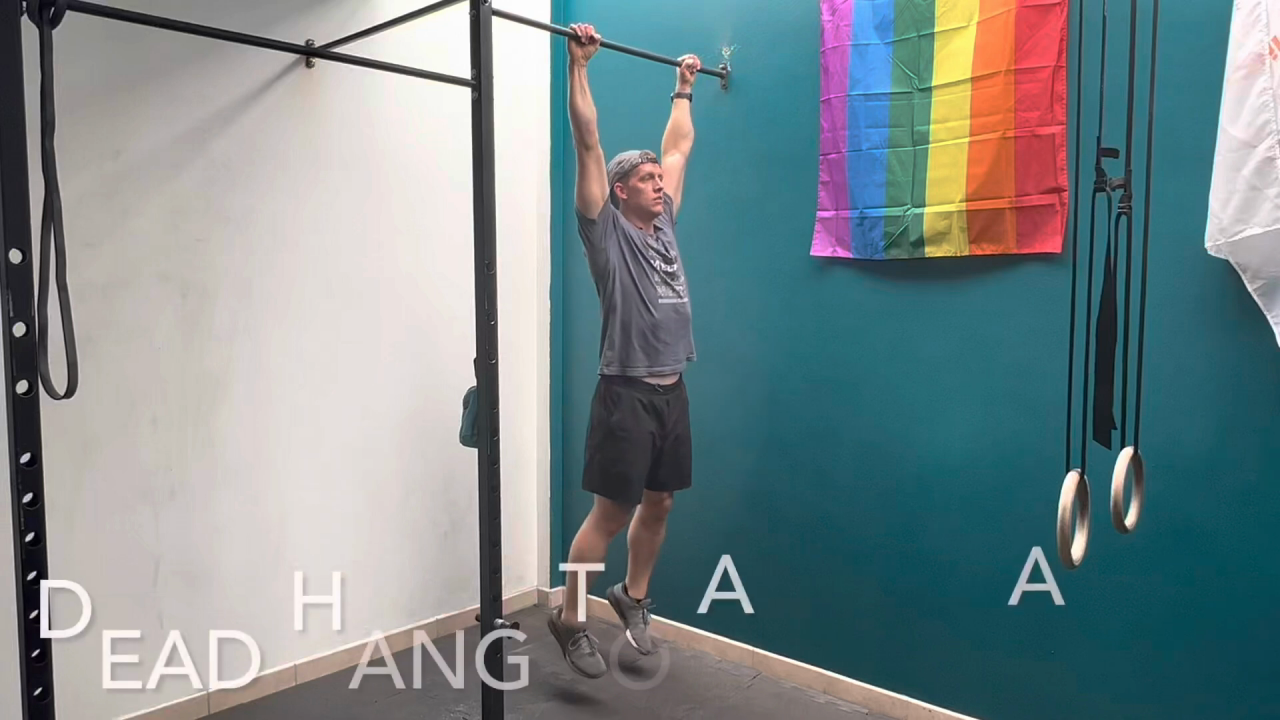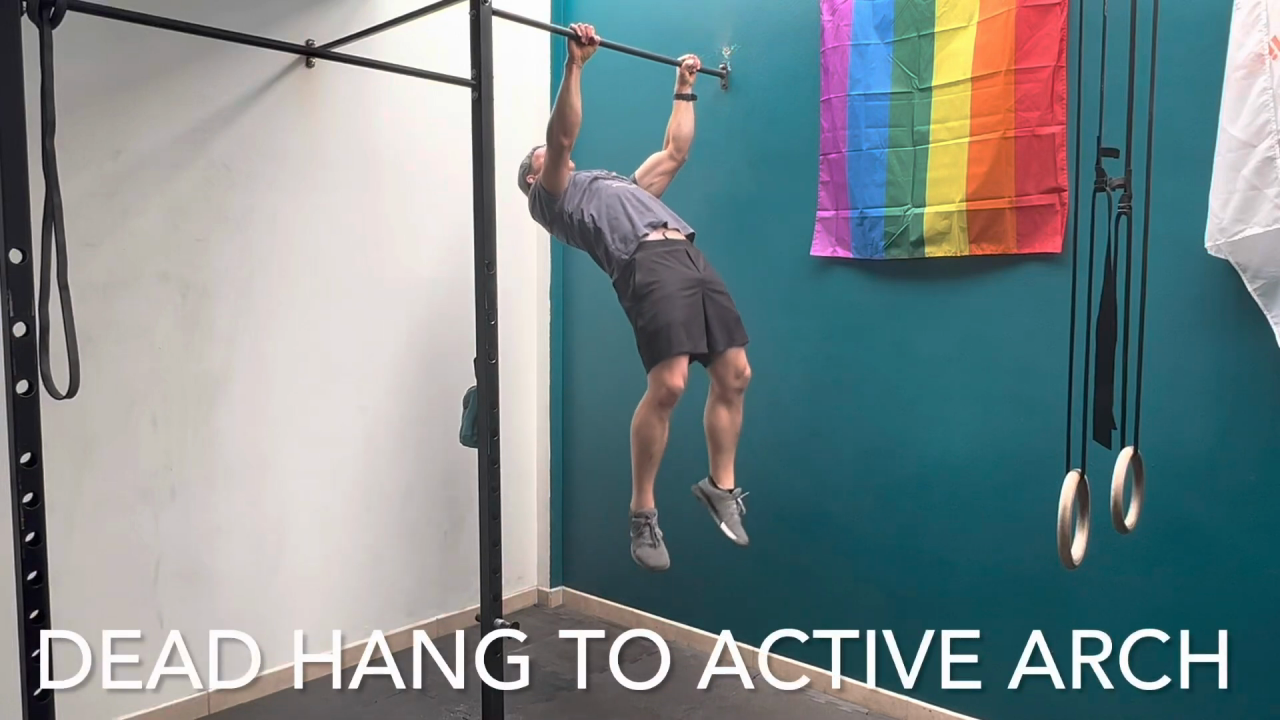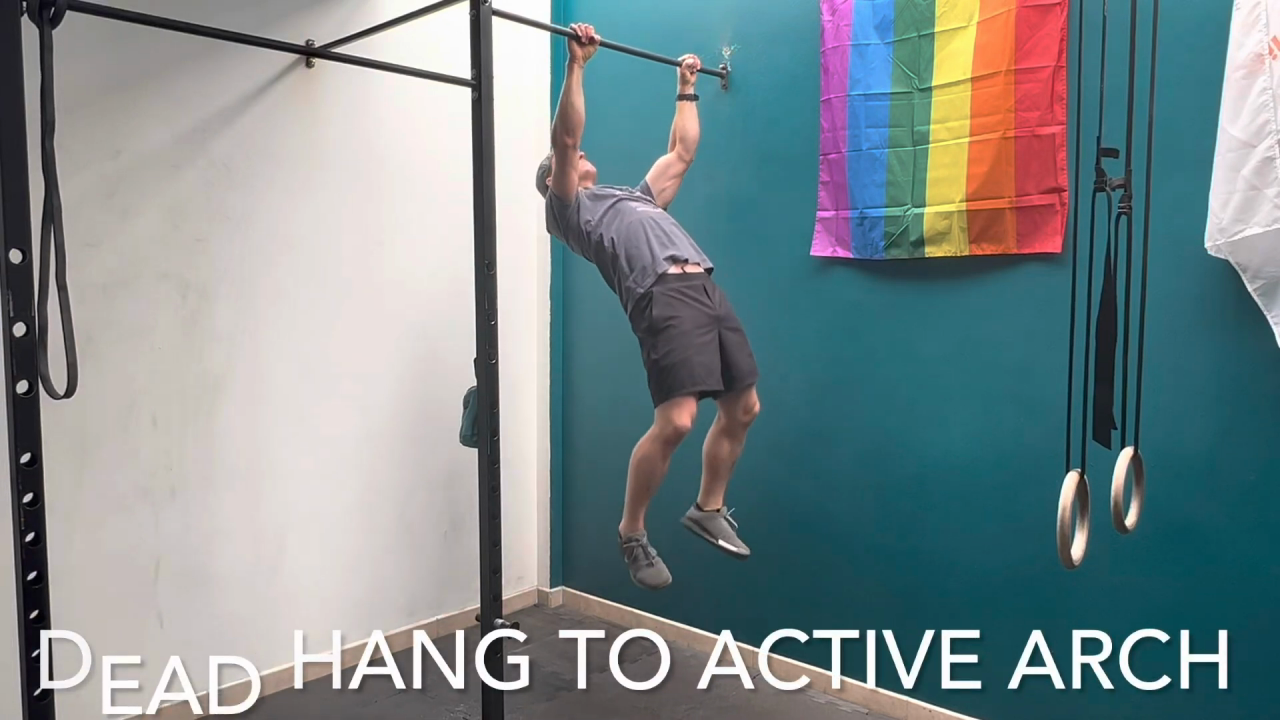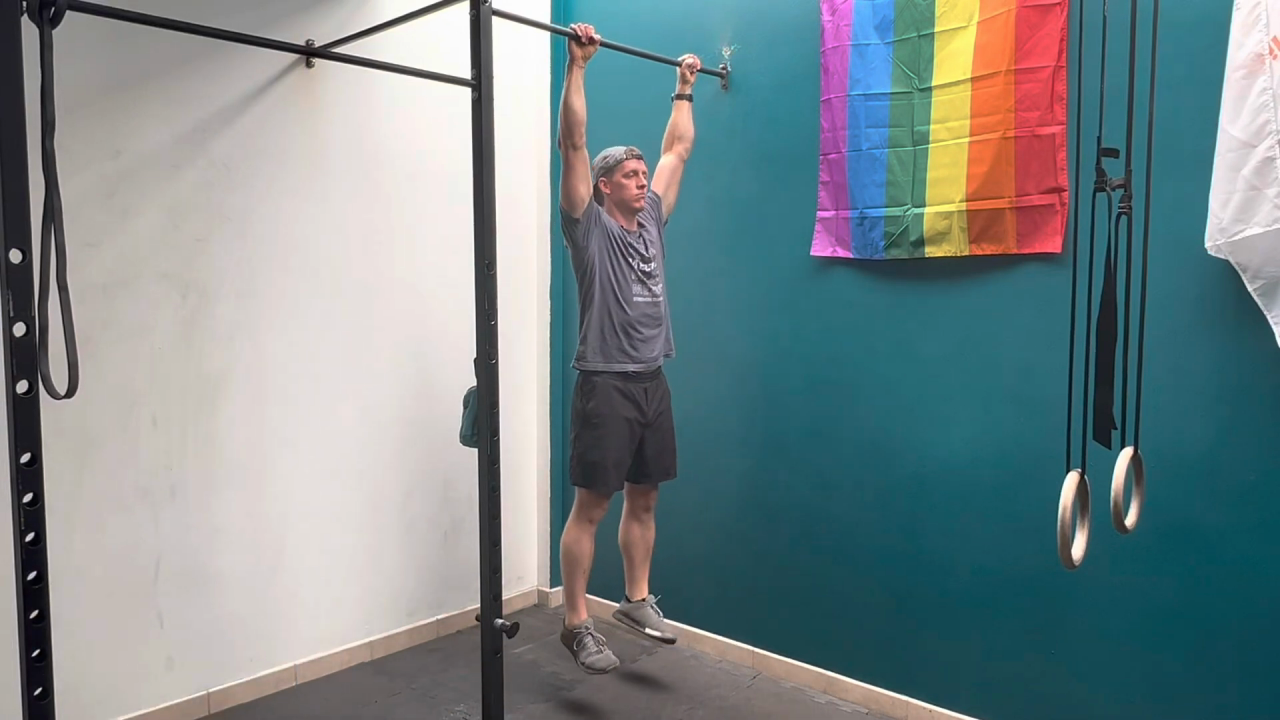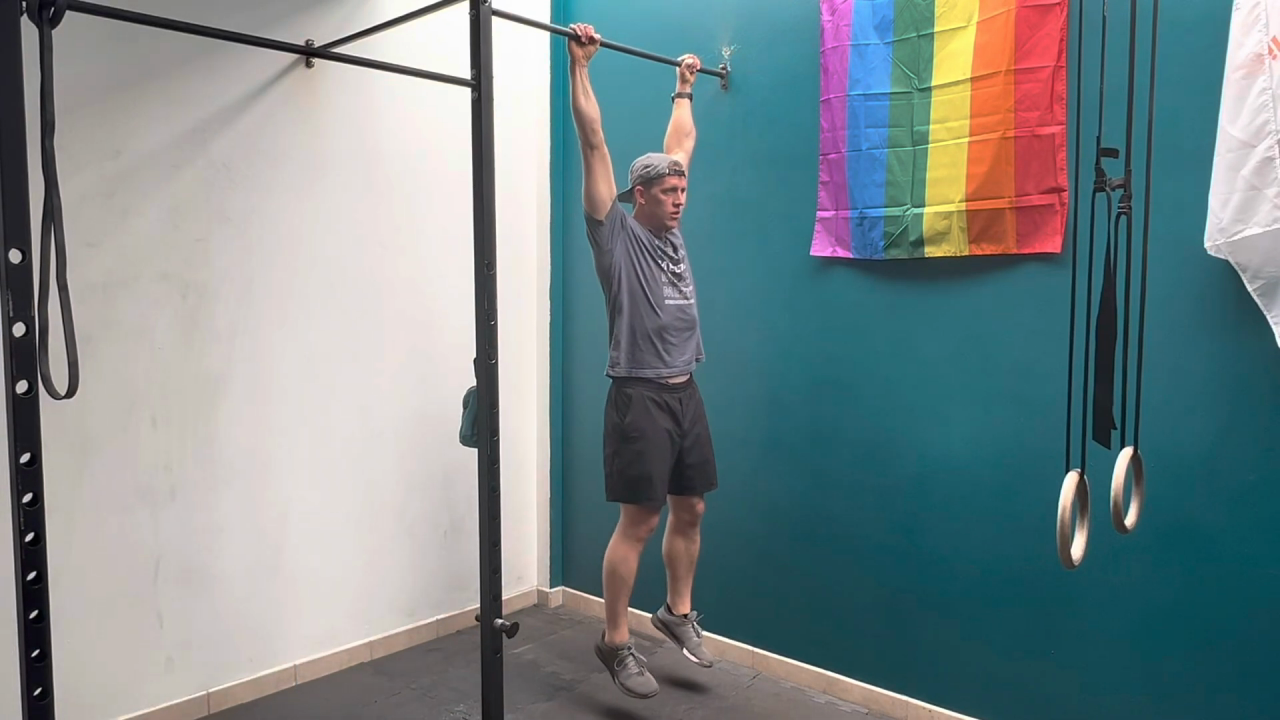
dt=1s
person 1, frame 1
left shoulder: (662, 225)
right shoulder: (605, 228)
left elbow: (678, 146)
right elbow: (588, 145)
left wrist: (684, 86)
right wrist: (579, 64)
left hip: (672, 392)
right hip: (627, 394)
left knee: (657, 506)
right knee: (609, 513)
left ankle: (633, 598)
right ankle: (571, 621)
person 1, frame 2
left shoulder: (619, 183)
right shoulder: (551, 199)
left elbow: (674, 151)
right elbow: (560, 137)
left wrist: (684, 87)
right wrist: (574, 63)
left hip: (691, 259)
right hip: (648, 264)
left knee: (734, 376)
right knee: (668, 385)
left ankle: (721, 486)
right ankle: (642, 511)
person 1, frame 3
left shoulder: (634, 199)
right shoulder: (567, 209)
left elbow: (681, 154)
right elbow: (566, 138)
left wrist: (686, 88)
right wrist: (576, 63)
left hip: (708, 291)
right hip: (664, 298)
left knee: (743, 409)
right knee: (676, 422)
left ankle: (709, 508)
right ankle: (631, 533)
person 1, frame 4
left shoulder: (651, 221)
right shoulder: (587, 225)
left elbow: (679, 147)
right elbow: (571, 145)
left wrist: (684, 87)
right wrist: (577, 64)
left hip: (652, 383)
right hip: (605, 386)
left knee: (644, 501)
right knee: (591, 506)
left ankle: (637, 601)
right ankle: (576, 624)
person 1, frame 5
left shoulder: (672, 229)
right shoulder: (615, 231)
left elbow: (681, 145)
right elbow: (593, 144)
left wrist: (684, 87)
right wrist: (580, 64)
left hip: (685, 393)
right hip: (639, 398)
left knee: (689, 512)
right knee: (638, 521)
left ankle: (678, 613)
right ankle: (616, 642)
